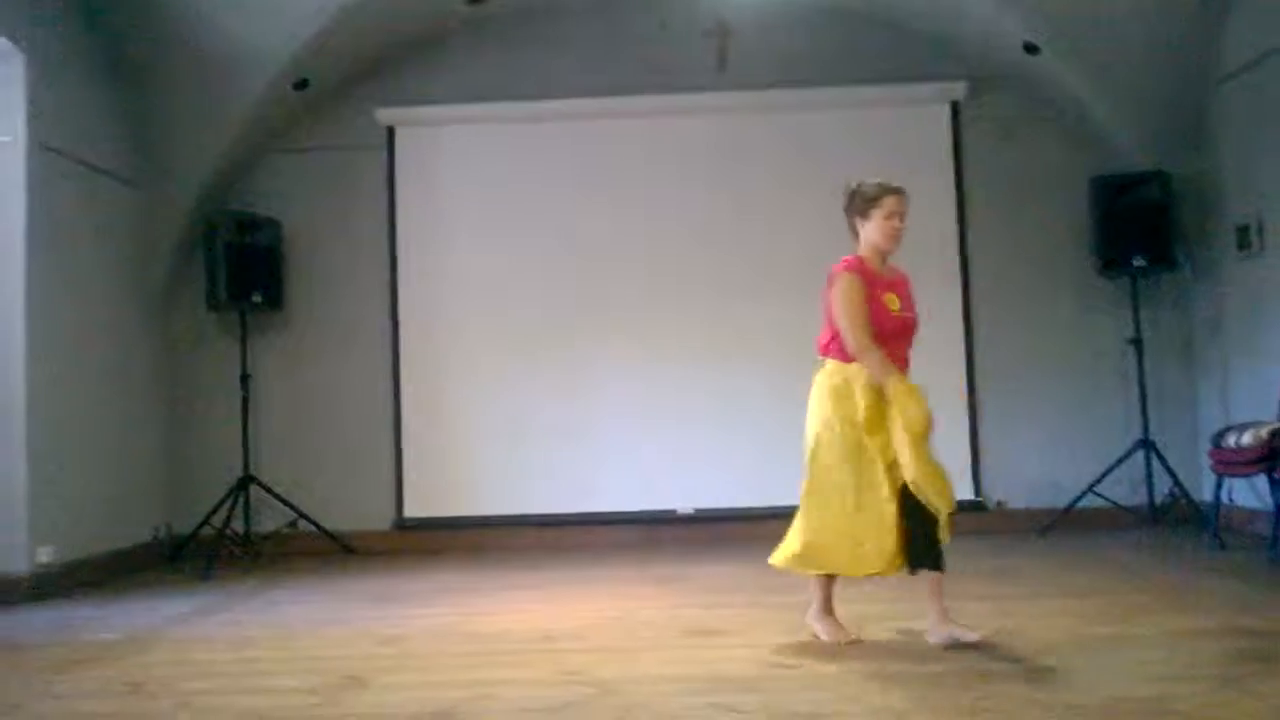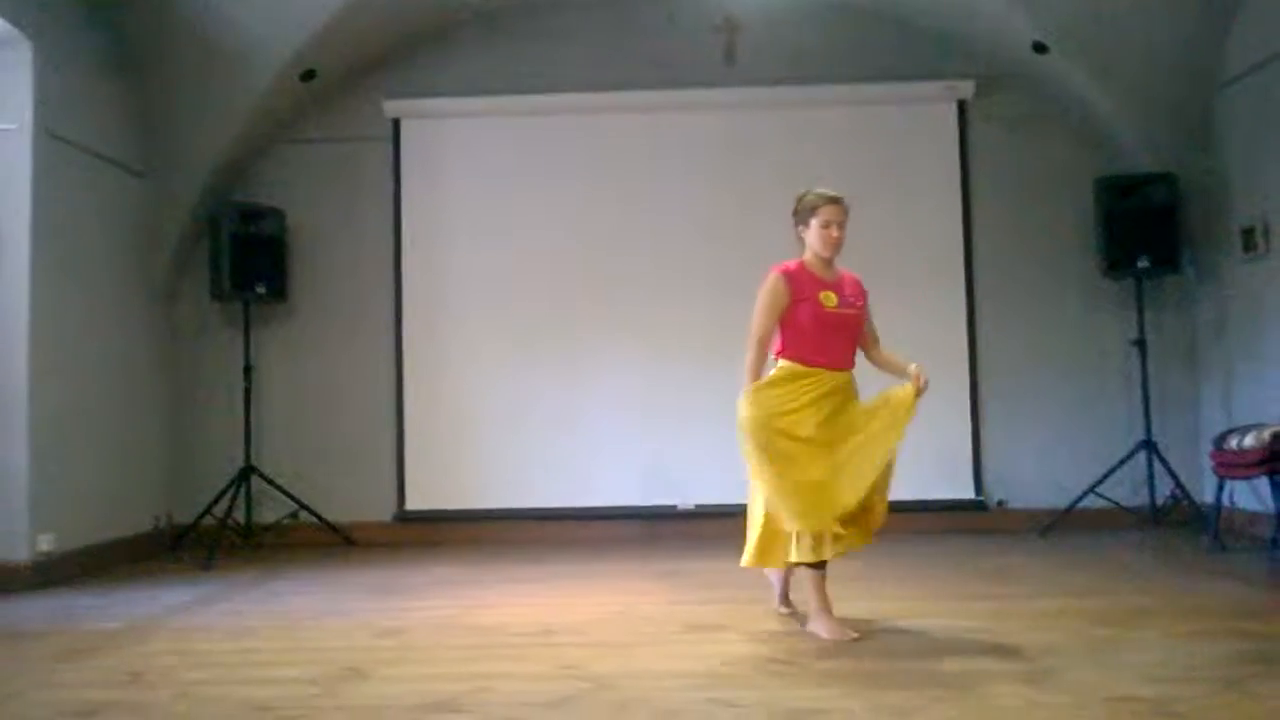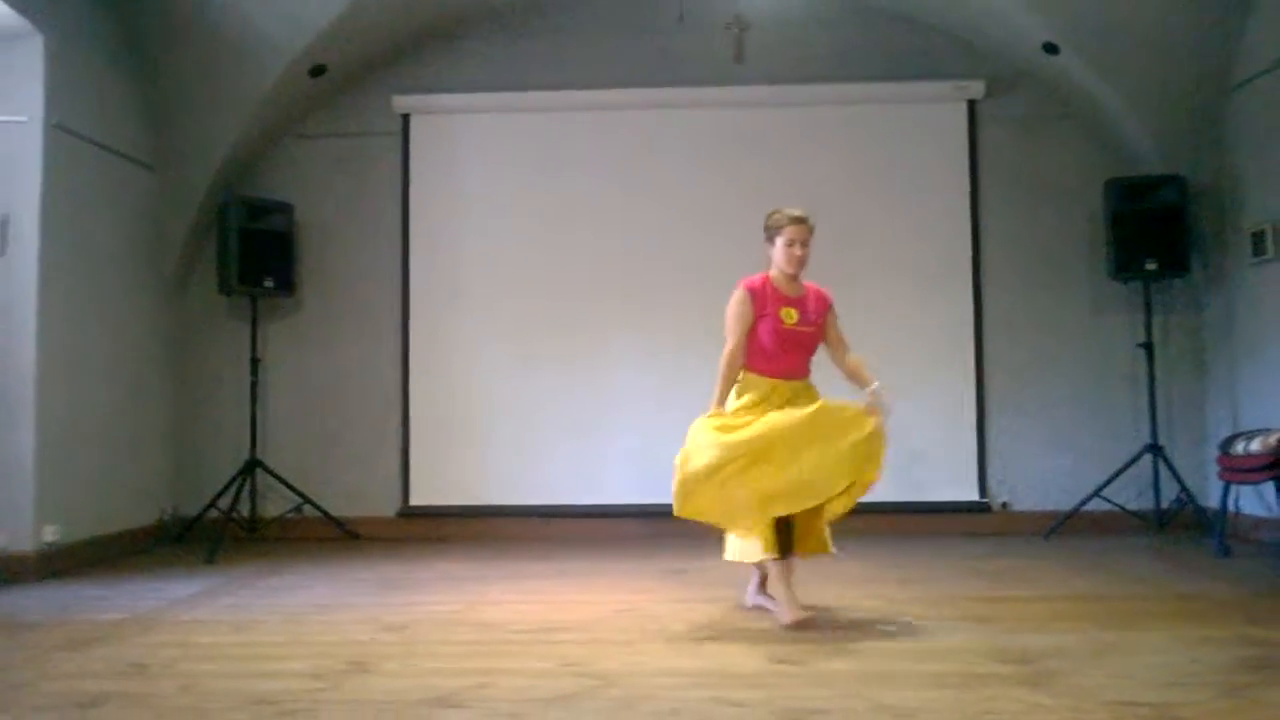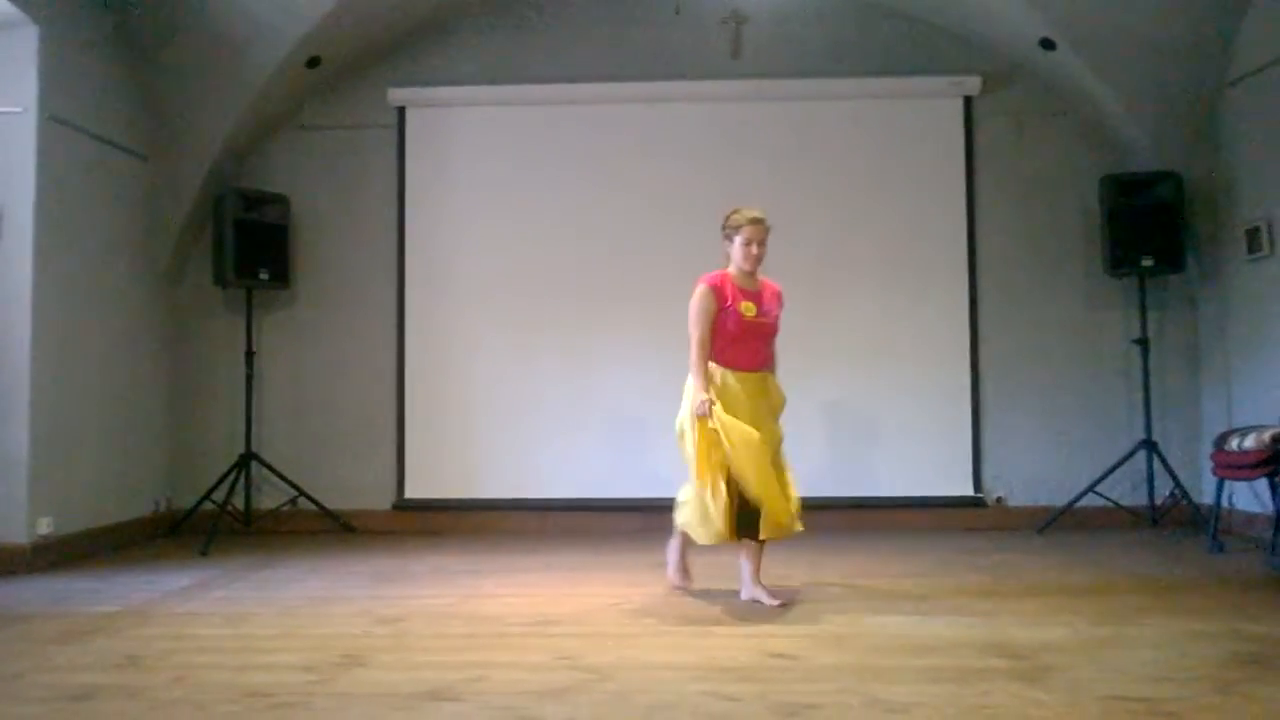
dt=0.3s
person 1, frame 1
left shoulder: (899, 280)
right shoulder: (849, 276)
right elbow: (861, 347)
left wrist: (909, 401)
right wrist: (905, 397)
left hip: (891, 402)
right hip: (849, 398)
left knee: (920, 504)
right knee: (845, 505)
left ankle: (938, 619)
right ankle: (820, 609)
person 1, frame 2
left shoulder: (853, 286)
right shoulder: (785, 278)
left elbow: (872, 346)
right elbow: (759, 340)
left wrist: (908, 371)
right wrist: (751, 398)
left hip: (841, 396)
right hip: (796, 394)
left knee: (837, 495)
right knee: (809, 495)
left ankle: (781, 571)
right ankle: (819, 612)
person 1, frame 3
left shoulder: (820, 300)
right shoulder: (749, 293)
left elbow: (842, 354)
right elbow: (733, 353)
left wrist: (872, 388)
right wrist: (717, 408)
left hip: (800, 404)
right hip: (755, 401)
left knee: (793, 493)
right knee: (767, 492)
left ankle: (758, 588)
right ankle: (785, 594)
person 1, frame 4
left shoulder: (773, 293)
right shoulder: (711, 288)
right elbow: (699, 345)
left wrist: (773, 396)
right wrist: (699, 390)
left hip: (758, 395)
right hip: (718, 391)
left knee: (756, 484)
right knee: (713, 480)
left ankle: (752, 581)
right ankle: (677, 548)
